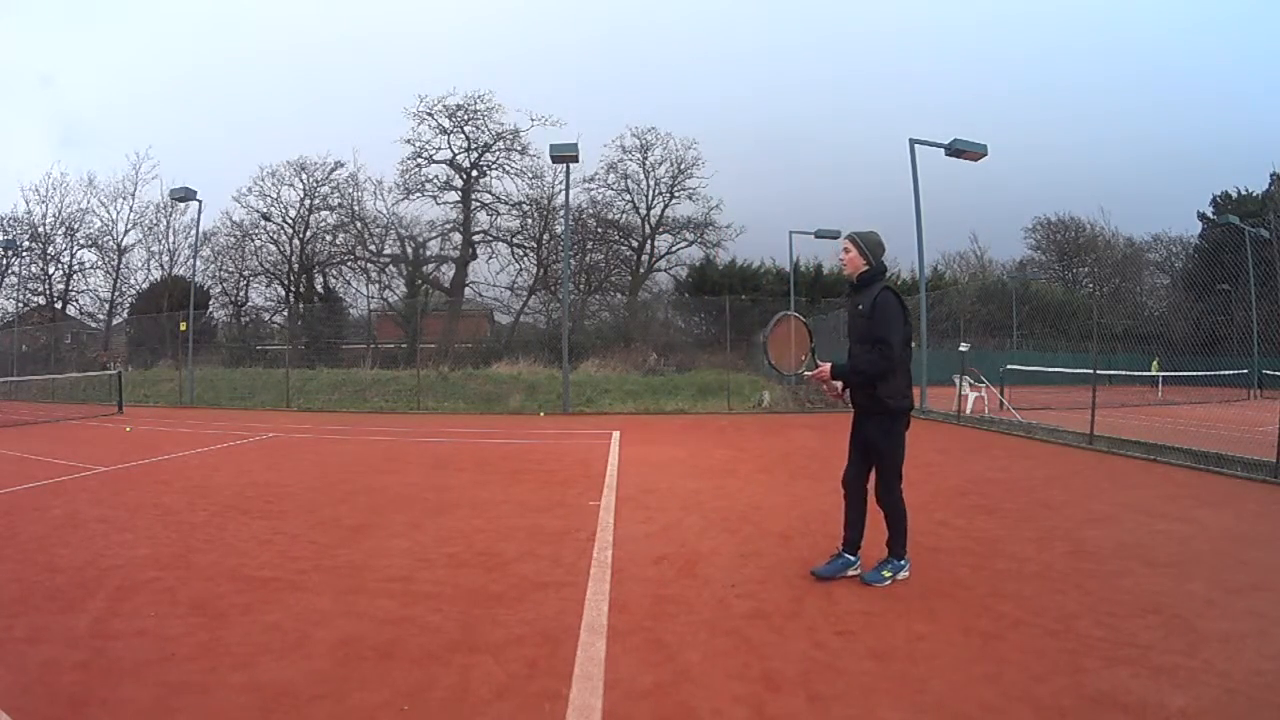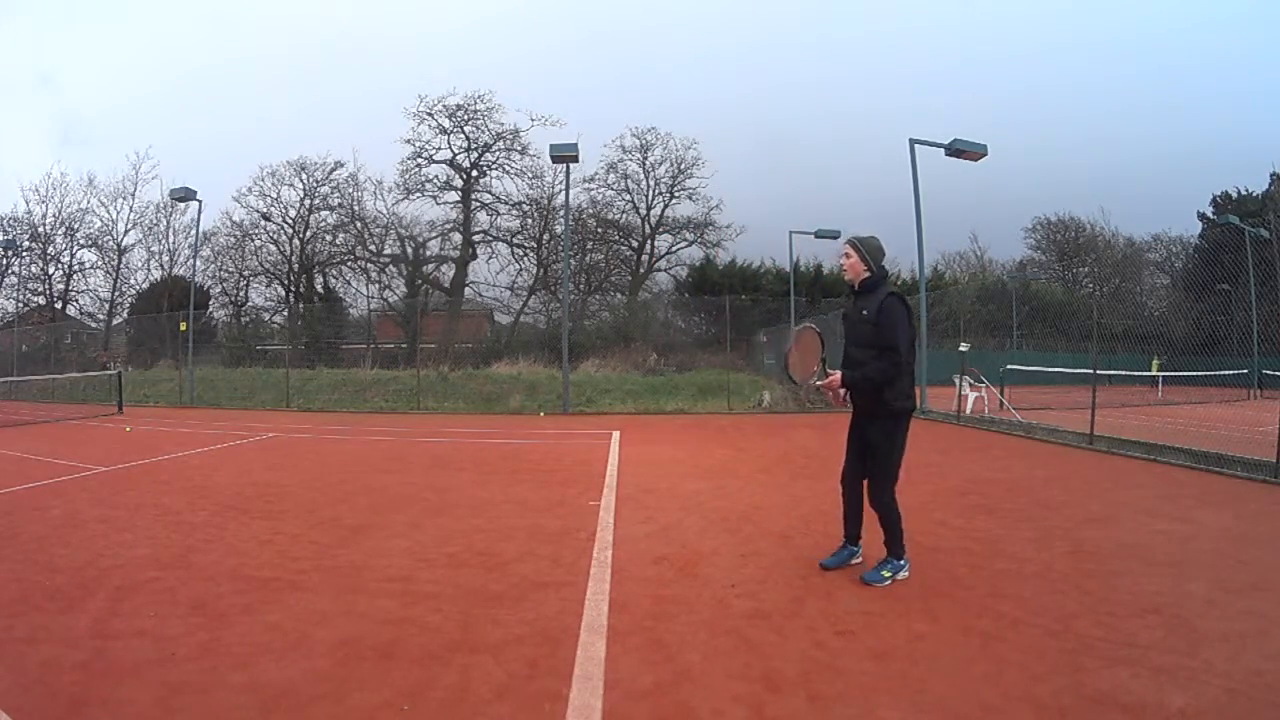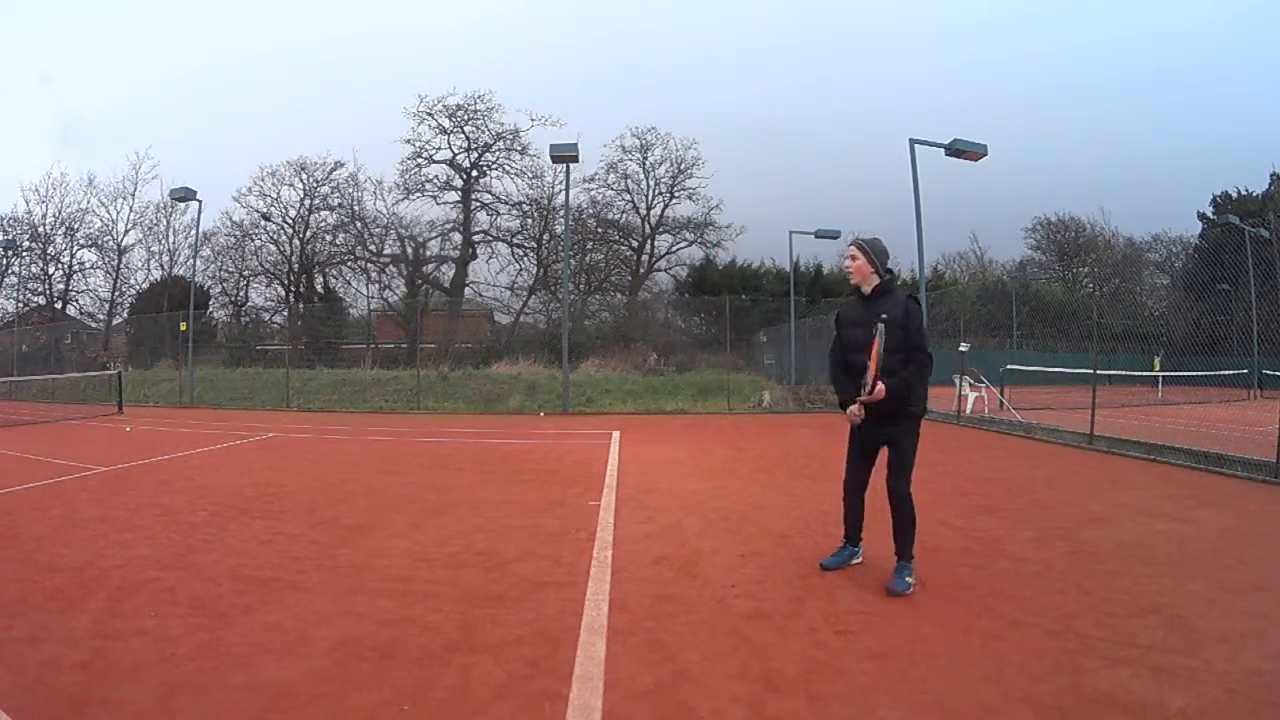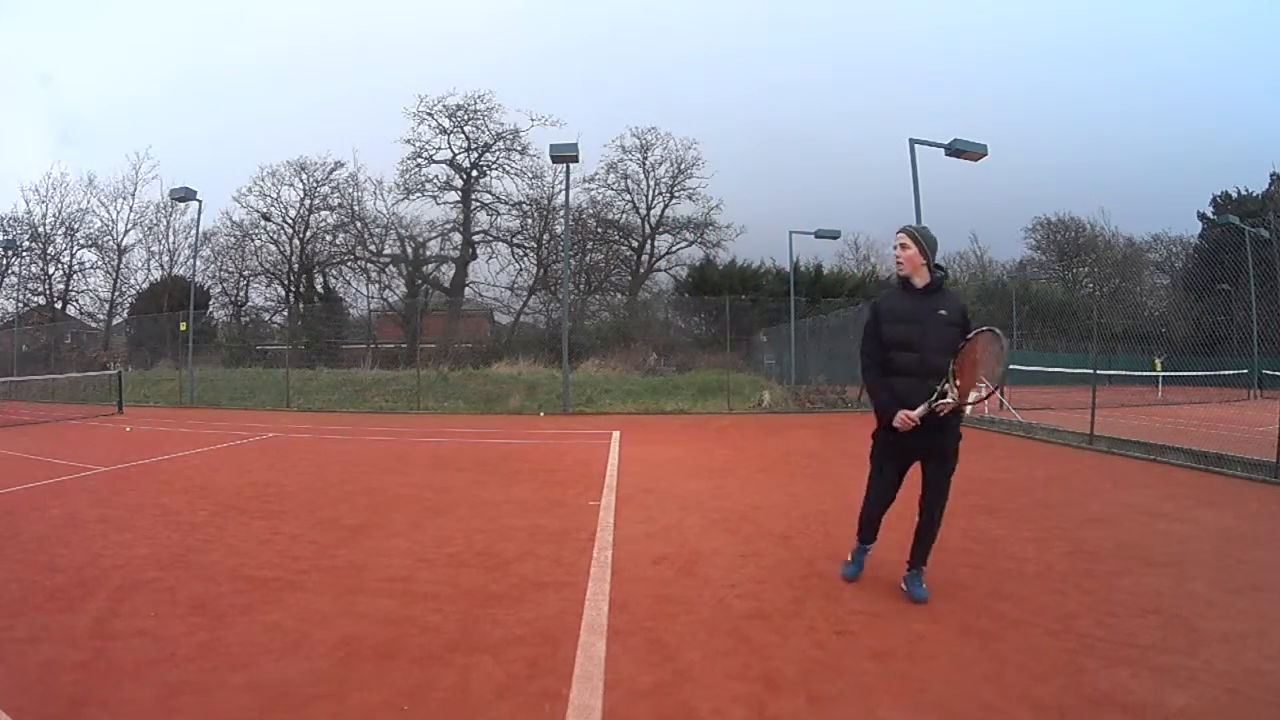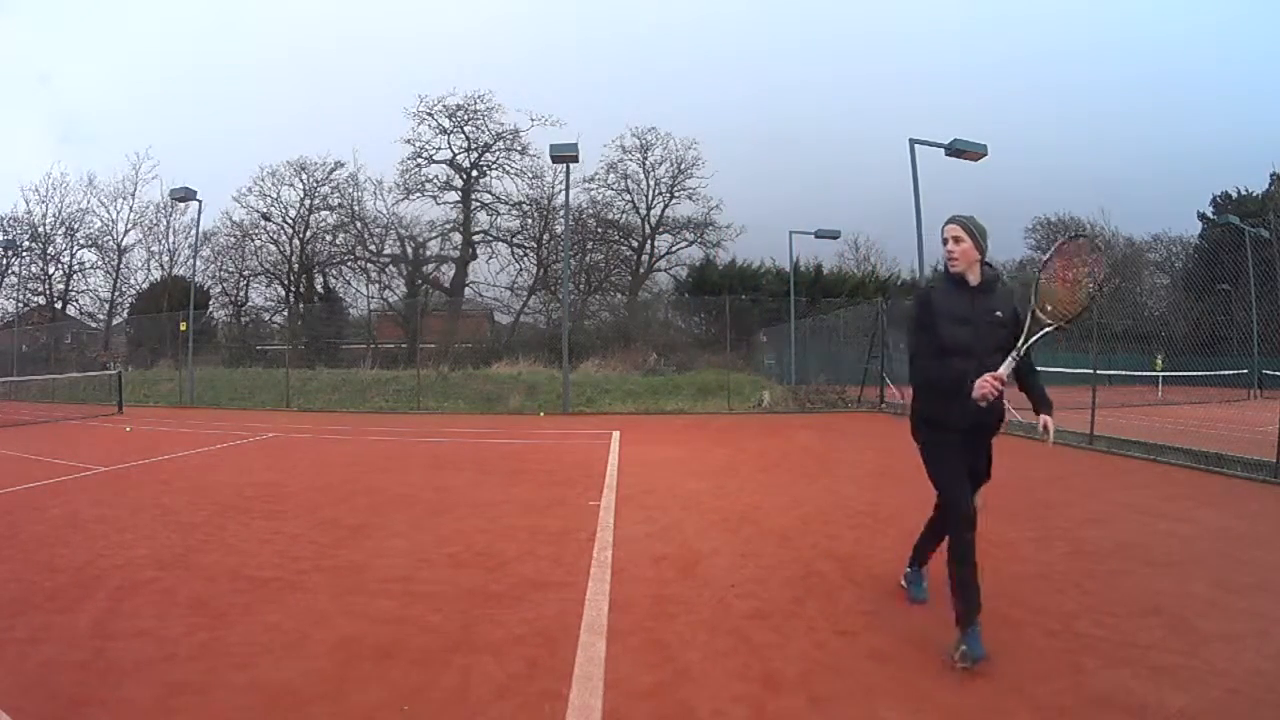
dt=0.3s
person 1, frame 1
left shoulder: (884, 298)
right shoulder: (859, 296)
left elbow: (886, 358)
left wrist: (837, 371)
right wrist: (842, 379)
left hip: (887, 409)
right hip: (865, 407)
left knee: (888, 487)
right knee: (853, 482)
left ankle: (898, 560)
right ankle: (849, 555)
person 1, frame 2
left shoulder: (888, 303)
right shoulder: (854, 304)
left elbow: (896, 361)
left wrist: (849, 381)
right wrist: (841, 383)
left hip: (890, 410)
right hip: (863, 409)
left knee: (880, 487)
right knee: (850, 479)
left ankle: (897, 559)
right ankle: (851, 546)
person 1, frame 3
left shoulder: (904, 305)
right shoulder: (848, 311)
left elbow: (922, 362)
right elbow: (838, 362)
left wrist: (890, 388)
right wrist: (847, 400)
left hip: (902, 414)
right hip: (865, 414)
left knee: (898, 488)
right knee: (853, 484)
left ankle: (905, 564)
right ankle: (852, 546)
person 1, frame 4
left shoulder: (953, 305)
right shoulder: (884, 304)
right elbow: (869, 365)
right wrist: (890, 409)
left hip: (941, 424)
right hip: (895, 423)
left knee: (933, 504)
right knee: (877, 497)
left ankle: (915, 570)
right ankle: (863, 546)
person 1, frame 5
left shoulder: (1004, 302)
right shoulder: (930, 297)
left elbow: (1023, 364)
right elbow: (921, 367)
left wrist: (1042, 406)
right wrist: (966, 387)
left hip: (980, 428)
right hip: (939, 427)
left knee: (949, 512)
right knee: (962, 518)
left ankle: (915, 568)
right ankle: (968, 627)
